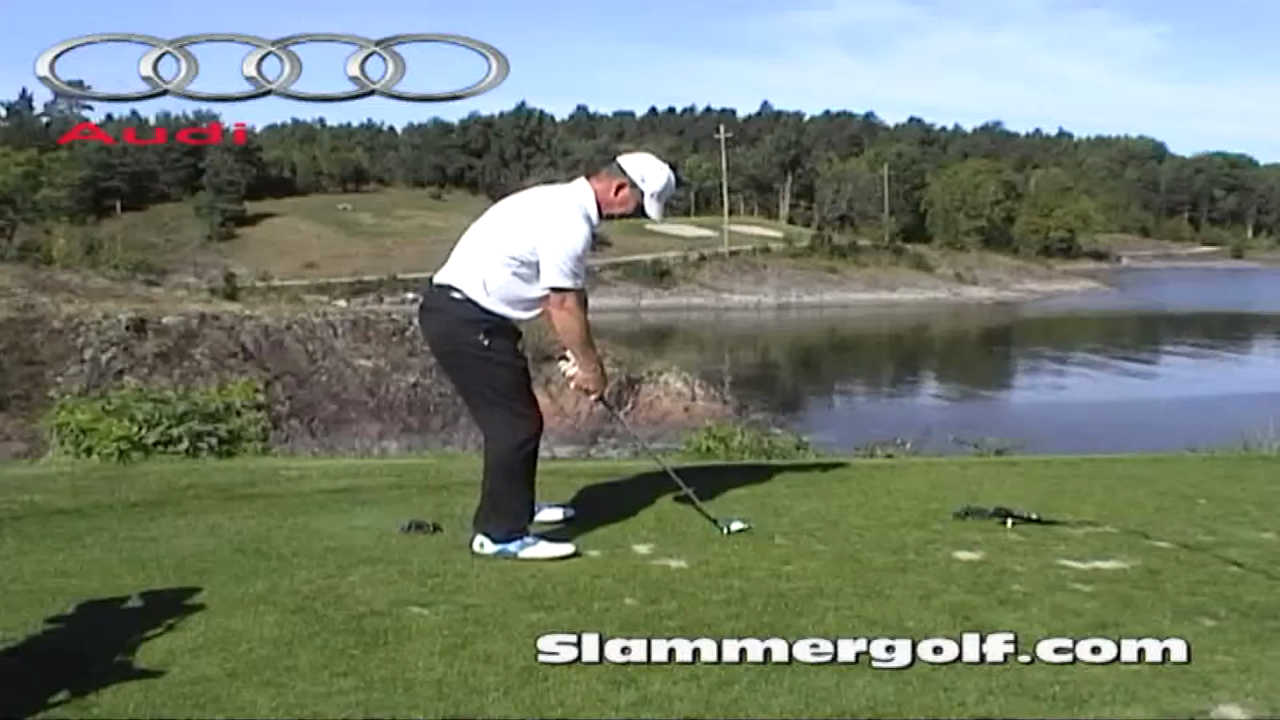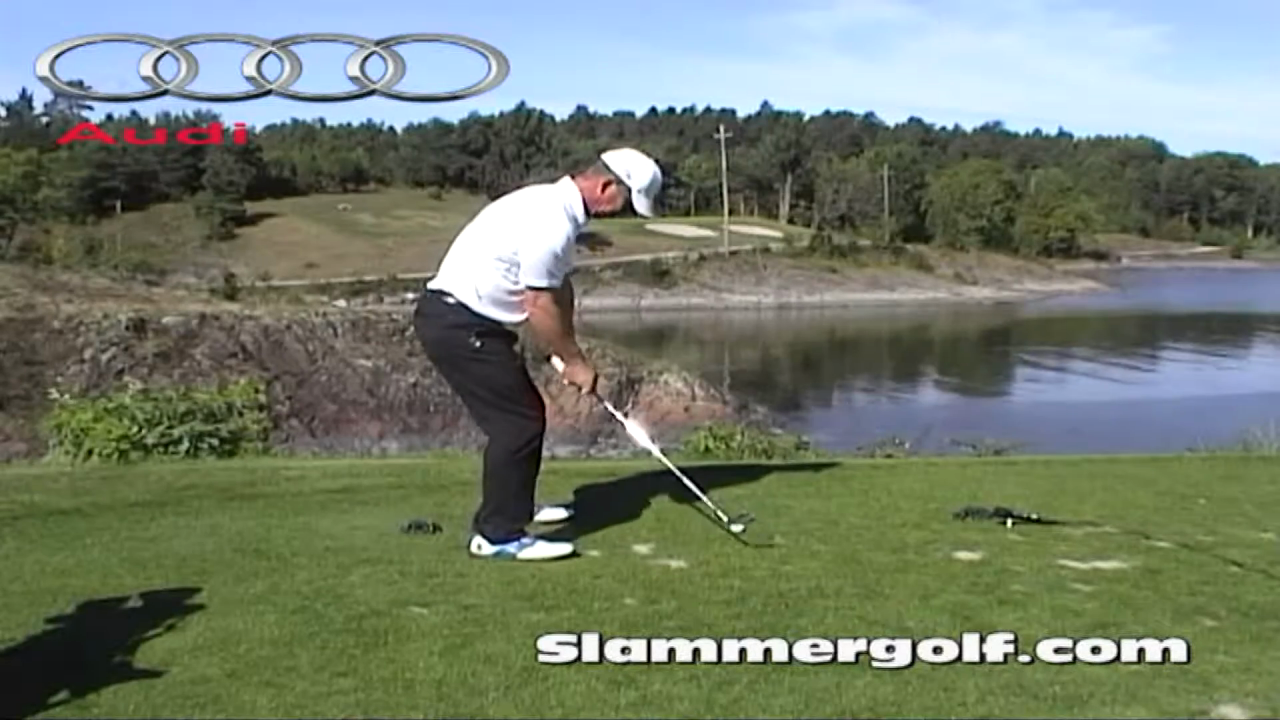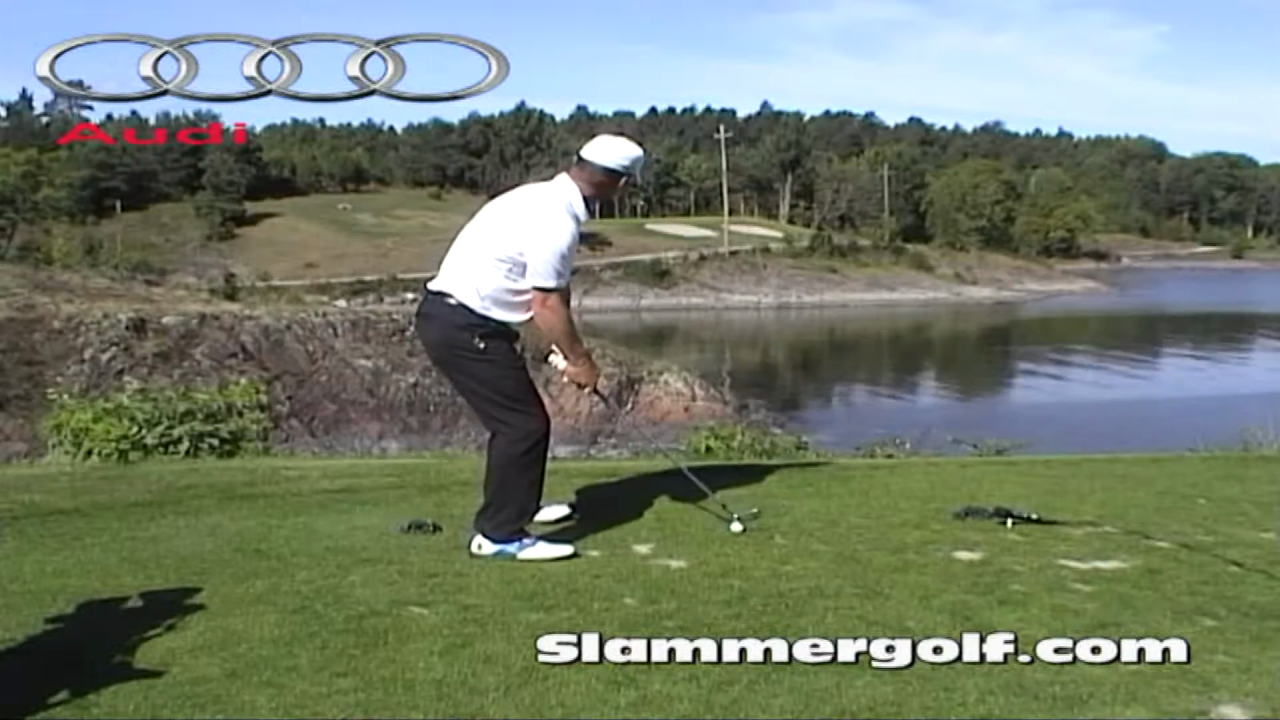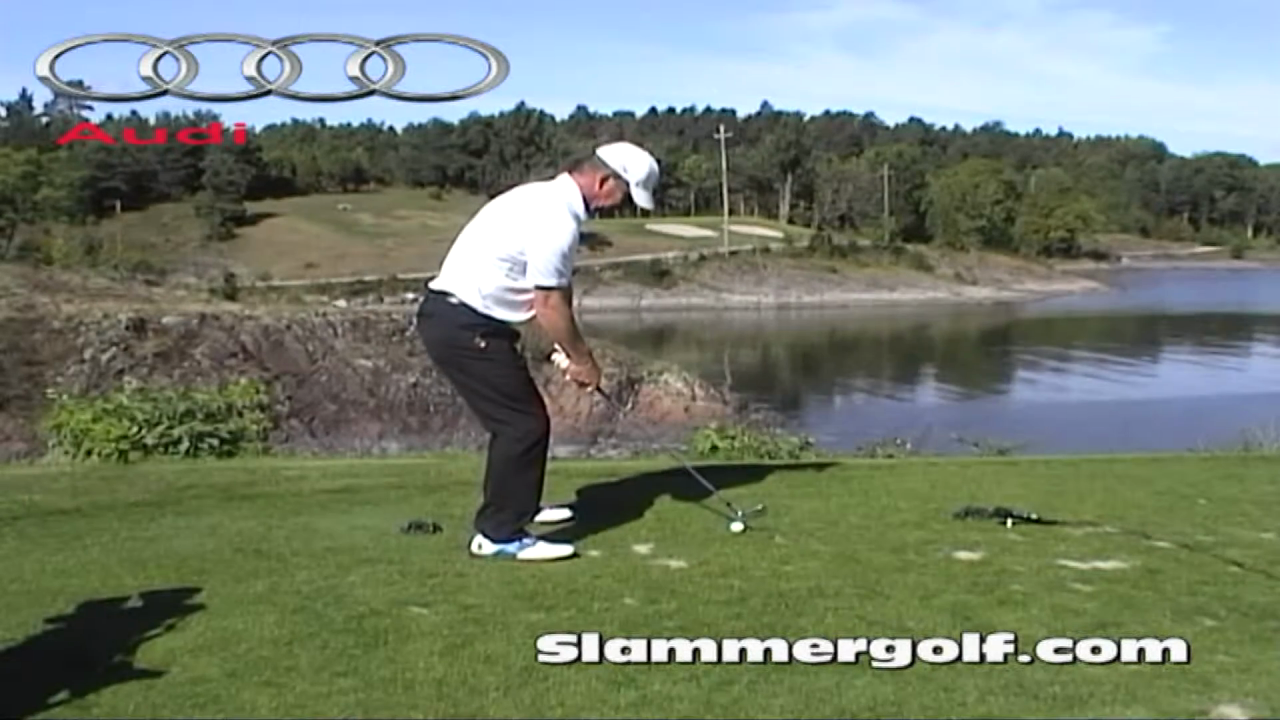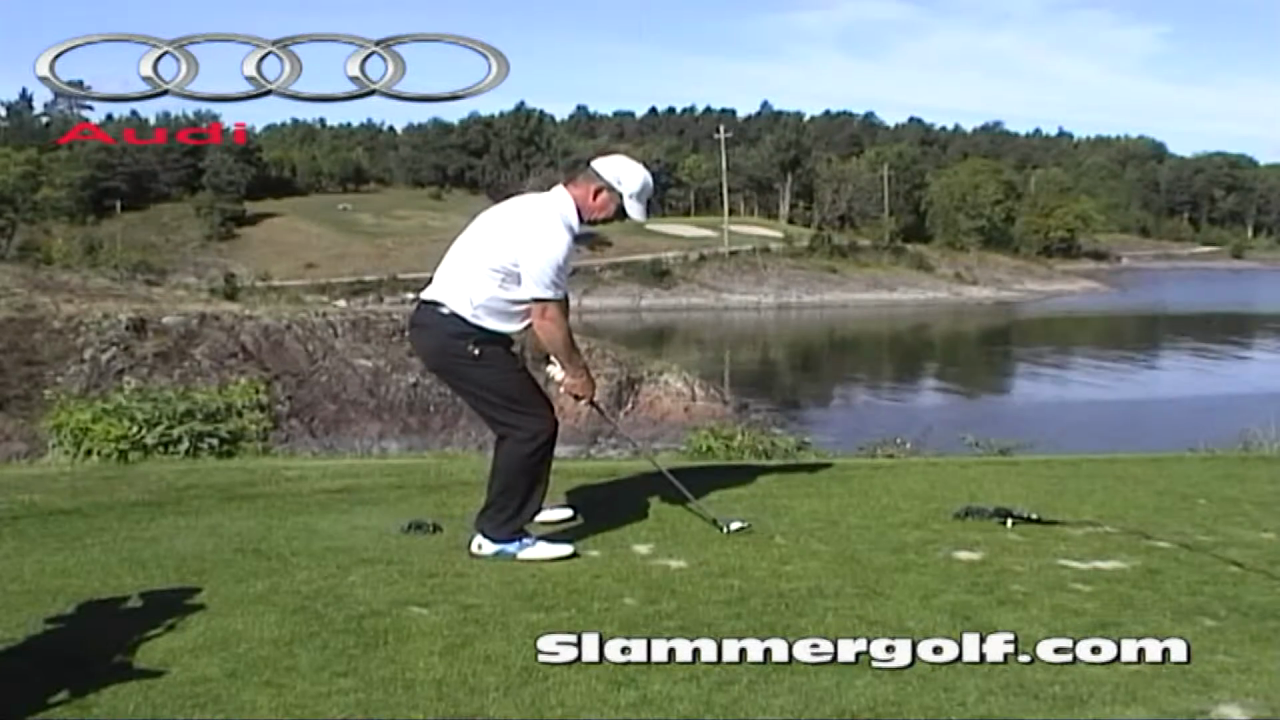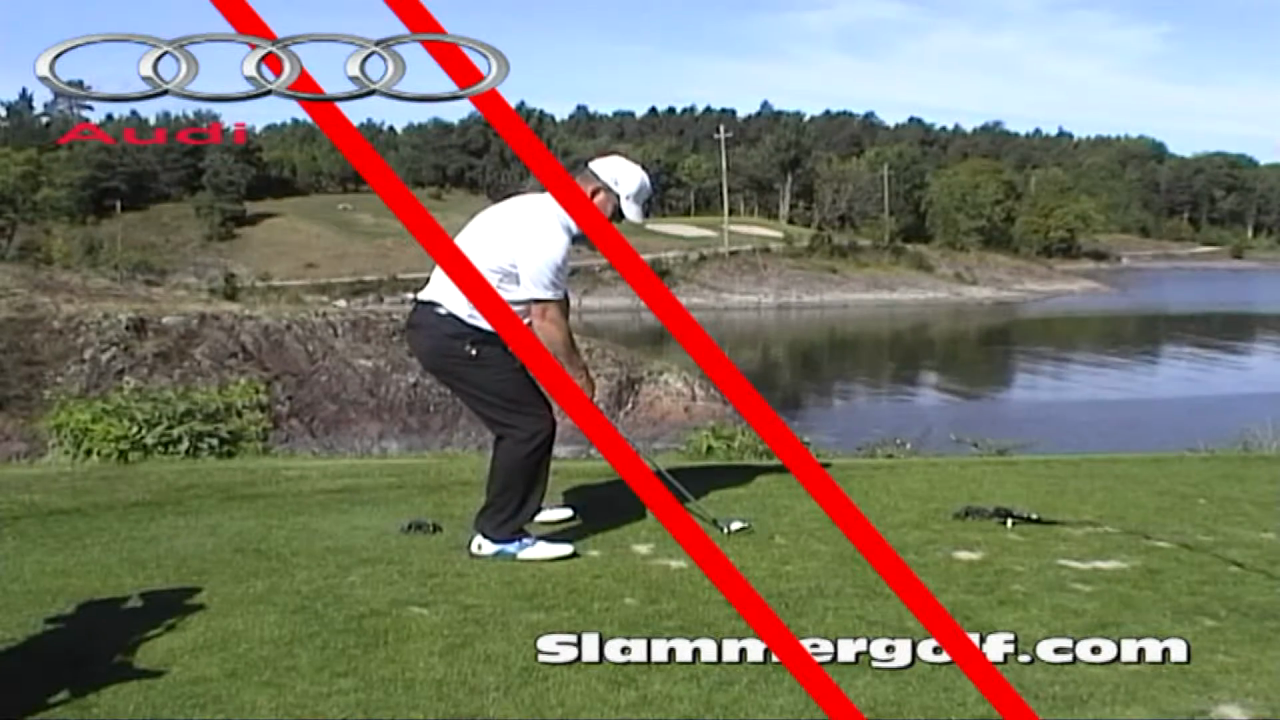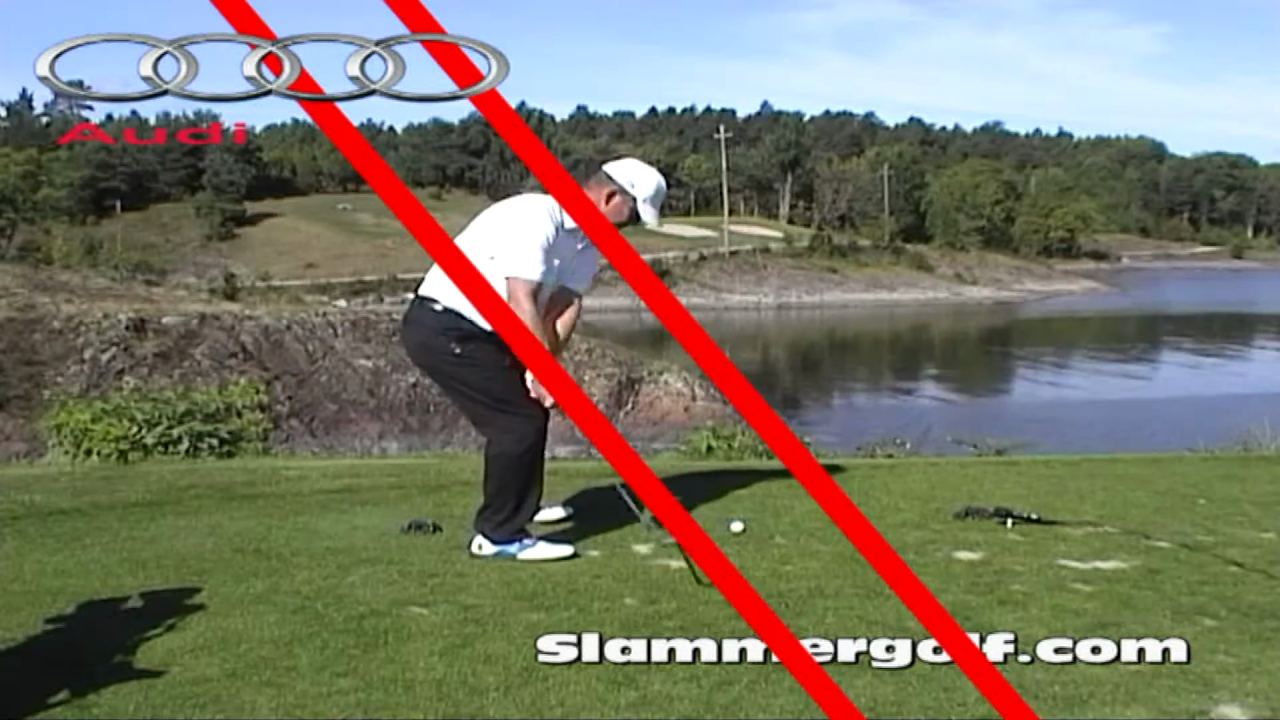
dt=0.7s
person 1, frame 1
left shoulder: (567, 204)
right shoulder: (569, 221)
left elbow: (571, 295)
right elbow: (563, 306)
left wrist: (579, 357)
right wrist: (590, 365)
left hip: (466, 312)
right hip: (464, 318)
left knee: (517, 415)
right knee: (515, 422)
left ankle: (516, 505)
right ankle: (500, 532)
person 1, frame 2
left shoulder: (558, 207)
right shoulder: (551, 220)
left elbow: (559, 288)
right elbow: (539, 305)
left wrist: (572, 353)
right wrist: (574, 361)
left hip: (466, 319)
right hip: (457, 322)
left knee: (524, 414)
right knee: (516, 422)
left ankle: (513, 505)
right ankle: (498, 533)
person 1, frame 3
left shoulder: (549, 200)
right shoulder: (556, 221)
left elbow: (555, 289)
right elbow: (547, 305)
left wrist: (569, 351)
right wrist: (580, 359)
left hip: (462, 318)
right hip: (460, 325)
left knee: (520, 417)
right knee: (523, 424)
left ankle: (516, 504)
right ankle: (498, 534)
person 1, frame 4
left shoulder: (550, 199)
right shoulder: (557, 219)
left elbow: (555, 292)
right elbow: (549, 303)
left wrist: (570, 350)
right wrist: (582, 358)
left hip: (460, 318)
right hip: (463, 324)
left knee: (522, 416)
right knee: (523, 424)
left ankle: (517, 504)
right ankle: (499, 534)
person 1, frame 5
left shoulder: (544, 211)
right shoulder: (550, 232)
left elbow: (553, 304)
right elbow: (546, 317)
left wrist: (569, 363)
right wrist: (578, 371)
left hip: (454, 325)
right hip: (455, 332)
left knee: (526, 415)
right knee: (532, 423)
left ankle: (520, 504)
right ankle: (498, 533)
person 1, frame 6
left shoulder: (545, 214)
right shoulder: (547, 233)
left elbow: (553, 306)
right elbow: (546, 318)
left wrist: (571, 365)
right wrist: (577, 373)
left hip: (452, 326)
right hip: (452, 333)
left knee: (525, 415)
right knee: (530, 424)
left ankle: (520, 505)
right ankle: (498, 534)
person 1, frame 7
left shoulder: (591, 246)
right shoulder: (535, 215)
left elbow: (567, 309)
right elbow: (523, 303)
left hip: (485, 335)
right hip: (442, 328)
left knee: (531, 413)
right knee: (515, 424)
left ankle: (516, 505)
right ankle: (500, 535)
